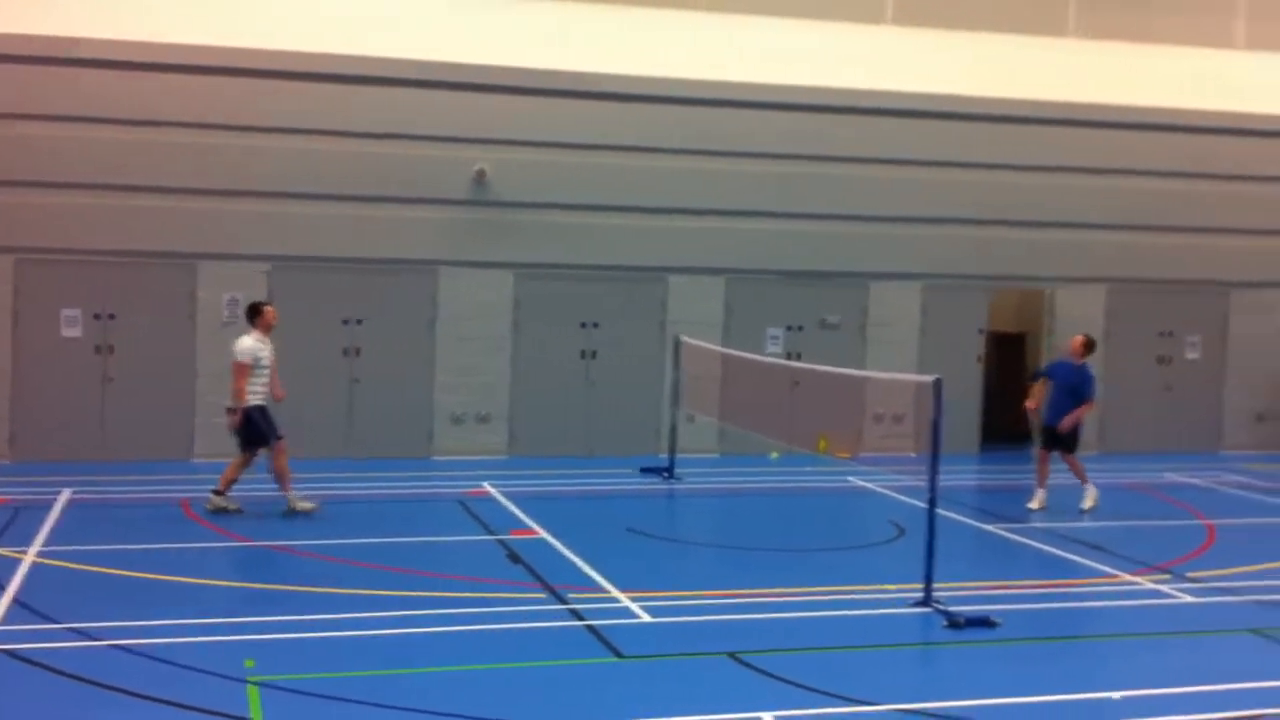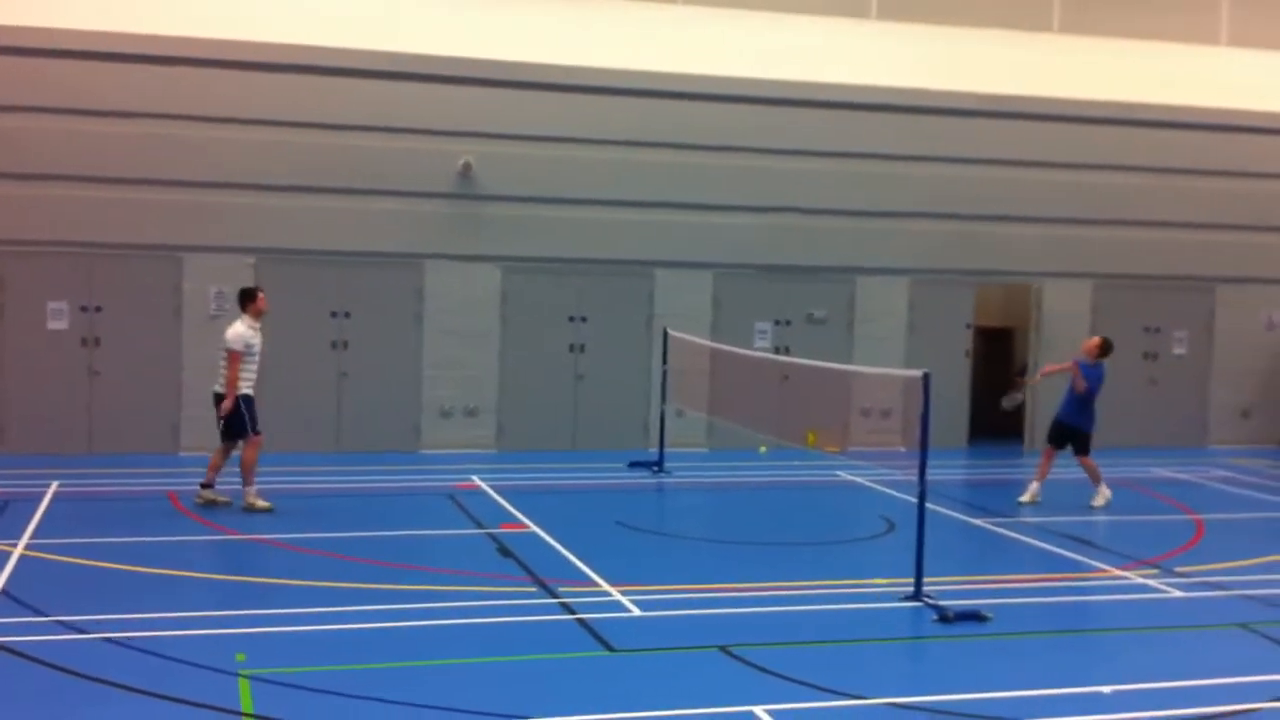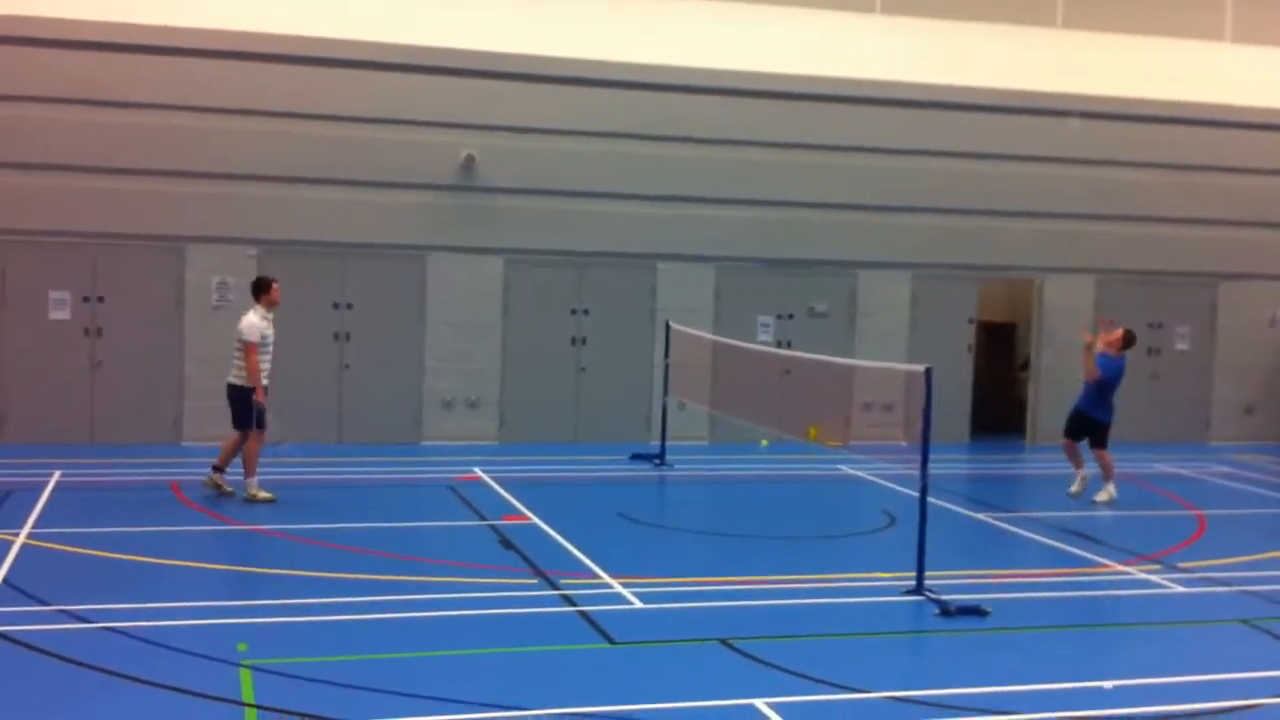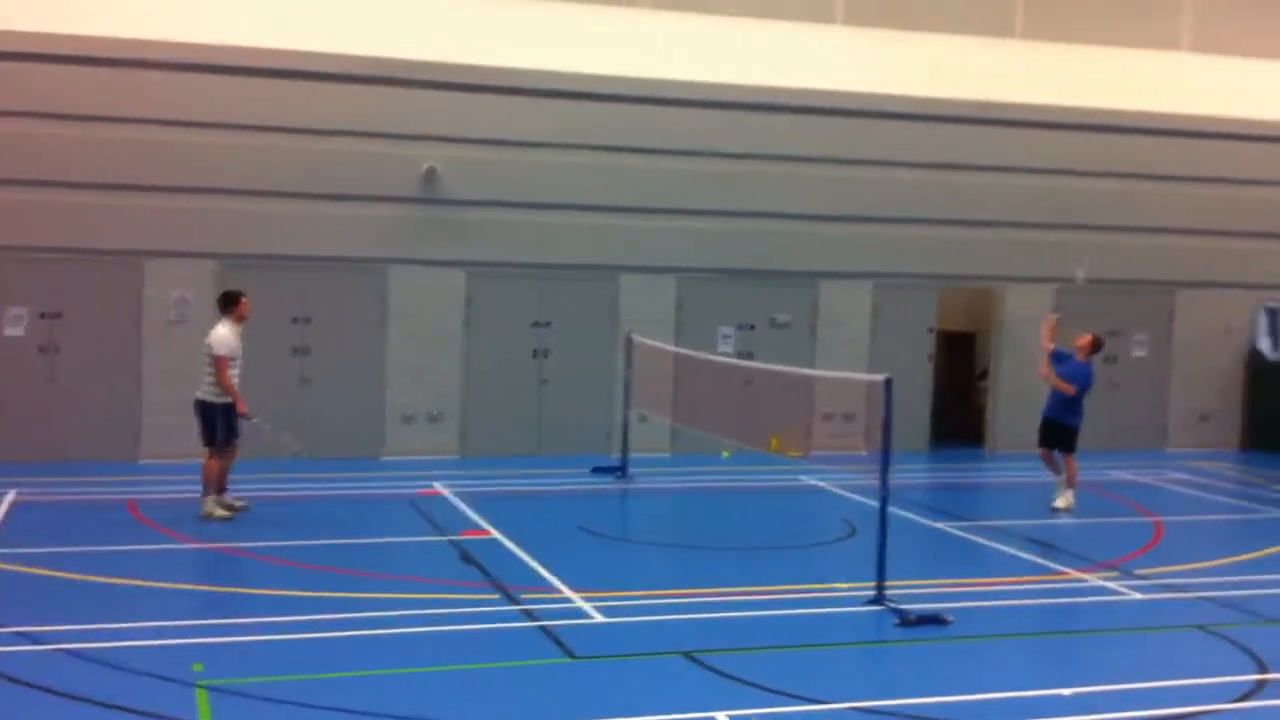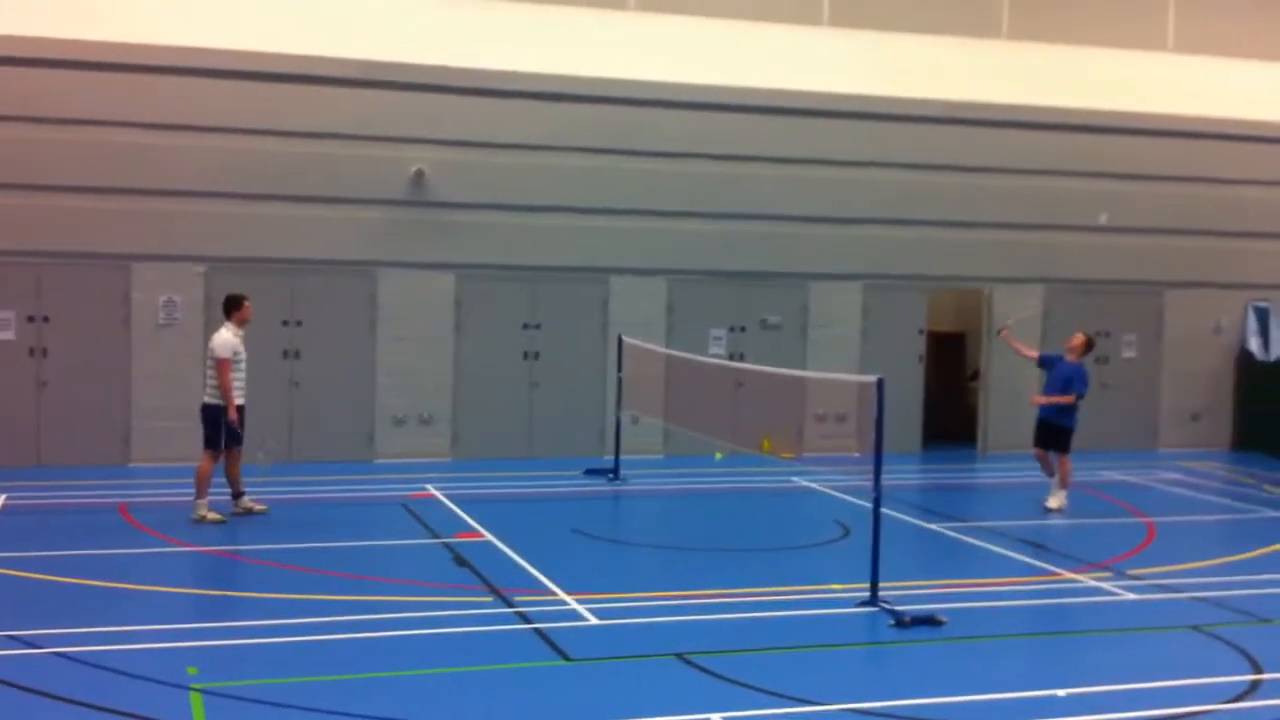
dt=0.3s
person 1, frame 1
left shoulder: (267, 345)
right shoulder: (247, 344)
left elbow: (270, 376)
right elbow: (239, 380)
left wrist: (276, 390)
right wrist: (237, 411)
left hip: (256, 406)
right hip: (248, 408)
left knee: (247, 455)
right knee: (278, 447)
left ankle: (218, 496)
right ankle: (292, 499)
person 1, frame 2
left shoulder: (254, 330)
right shoulder: (239, 331)
right elbow: (232, 368)
right wrist: (229, 398)
left hip: (242, 395)
right hip: (233, 396)
left knee: (229, 444)
right knee: (253, 441)
left ankle: (206, 490)
right ankle: (250, 496)
person 1, frame 3
left shoulder: (264, 320)
right shoulder: (253, 322)
right elbow: (251, 360)
left wrist: (259, 389)
right wrist: (259, 391)
left hip: (249, 386)
right hip: (247, 387)
left knee: (243, 434)
right knee: (255, 435)
left ankle: (216, 474)
right ankle: (252, 488)
person 1, frame 4
left shoulder: (231, 333)
right shoulder: (222, 336)
right elbow: (222, 375)
left wrist: (236, 400)
right wrist: (239, 402)
left hip: (224, 402)
right hip: (215, 402)
left knee: (229, 449)
right knee: (217, 452)
left ankle: (221, 494)
right ankle: (208, 504)
person 1, frame 5
left shoulder: (234, 337)
right shoulder: (224, 339)
right elbow: (223, 378)
right wrist: (231, 408)
left hip: (231, 406)
right hip: (220, 407)
left knee: (234, 453)
right knee: (212, 455)
left ankle: (240, 500)
right ankle: (201, 508)
person 2, frame 1
left shoulder: (1085, 375)
right shoulder: (1059, 365)
left elbow: (1088, 404)
right elbow: (1043, 380)
left wrist: (1072, 418)
right wrist: (1033, 399)
left hip: (1068, 424)
right hip: (1050, 420)
left knee: (1069, 458)
right knee: (1042, 455)
left ankle: (1089, 490)
right ankle: (1040, 495)
person 2, frame 2
left shoulder: (1096, 372)
right shoulder: (1085, 363)
left elbow: (1081, 390)
right elbow: (1068, 367)
left wrist: (1075, 371)
right wrist: (1049, 371)
left hip: (1081, 422)
right hip: (1063, 417)
left knee: (1083, 458)
right knee: (1049, 451)
left ankle: (1102, 490)
right ankle: (1034, 490)
person 2, frame 3
left shoulder: (1116, 365)
right shoulder: (1106, 354)
left elbow: (1091, 376)
right elbow: (1099, 348)
left wrist: (1087, 351)
right wrist: (1104, 330)
left hip: (1100, 414)
right hip: (1082, 408)
left knee: (1099, 452)
right knee: (1068, 443)
left ankle: (1109, 487)
right ankle: (1081, 475)
person 2, frame 4
left shoulder: (1086, 371)
right shoulder: (1066, 359)
left elbow: (1070, 391)
right elbow: (1046, 344)
left wrist: (1050, 377)
right wrist: (1049, 324)
left hip: (1069, 421)
right hip: (1050, 416)
left knee: (1067, 457)
right knee: (1045, 453)
left ankle: (1069, 495)
right ankle: (1061, 478)
person 2, frame 5
left shoulder: (1080, 372)
right shoulder: (1056, 360)
left elbow: (1073, 398)
right elbow: (1028, 353)
left wrist: (1047, 400)
right wrist: (1008, 338)
left hip: (1064, 422)
right hip: (1045, 418)
left knee: (1062, 457)
right knee: (1039, 454)
left ankle: (1061, 496)
right ankle: (1054, 480)
